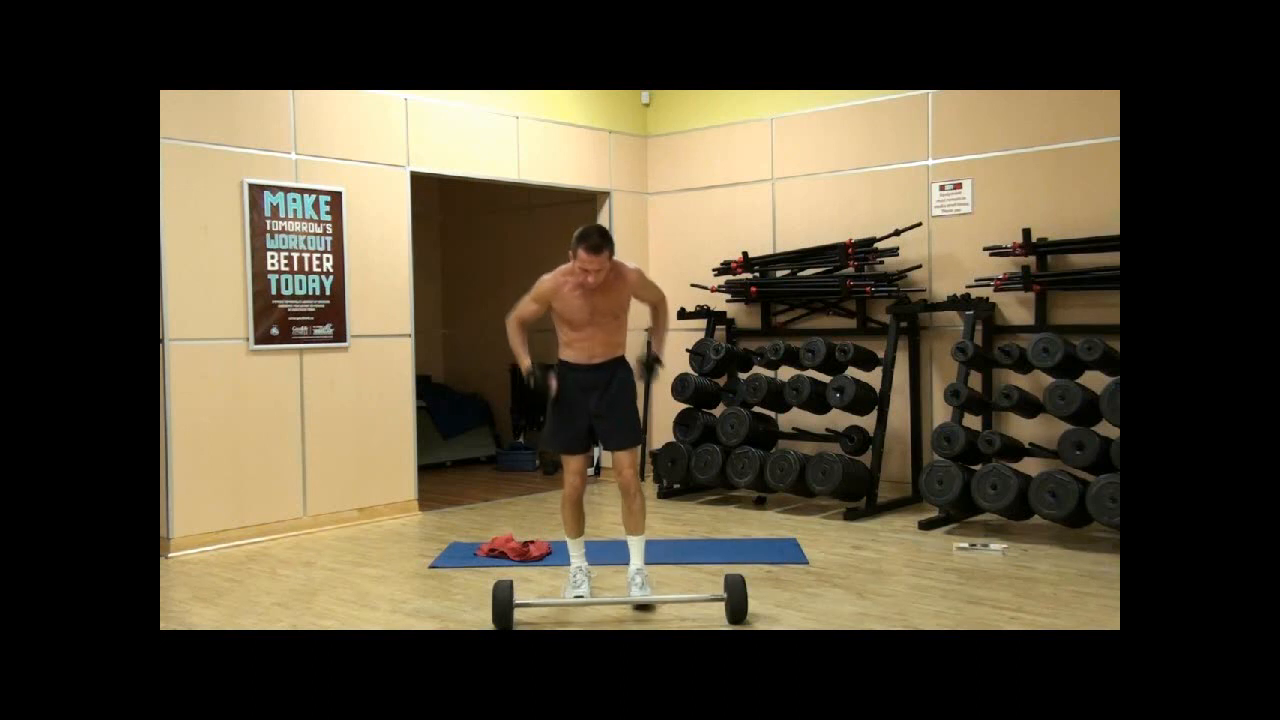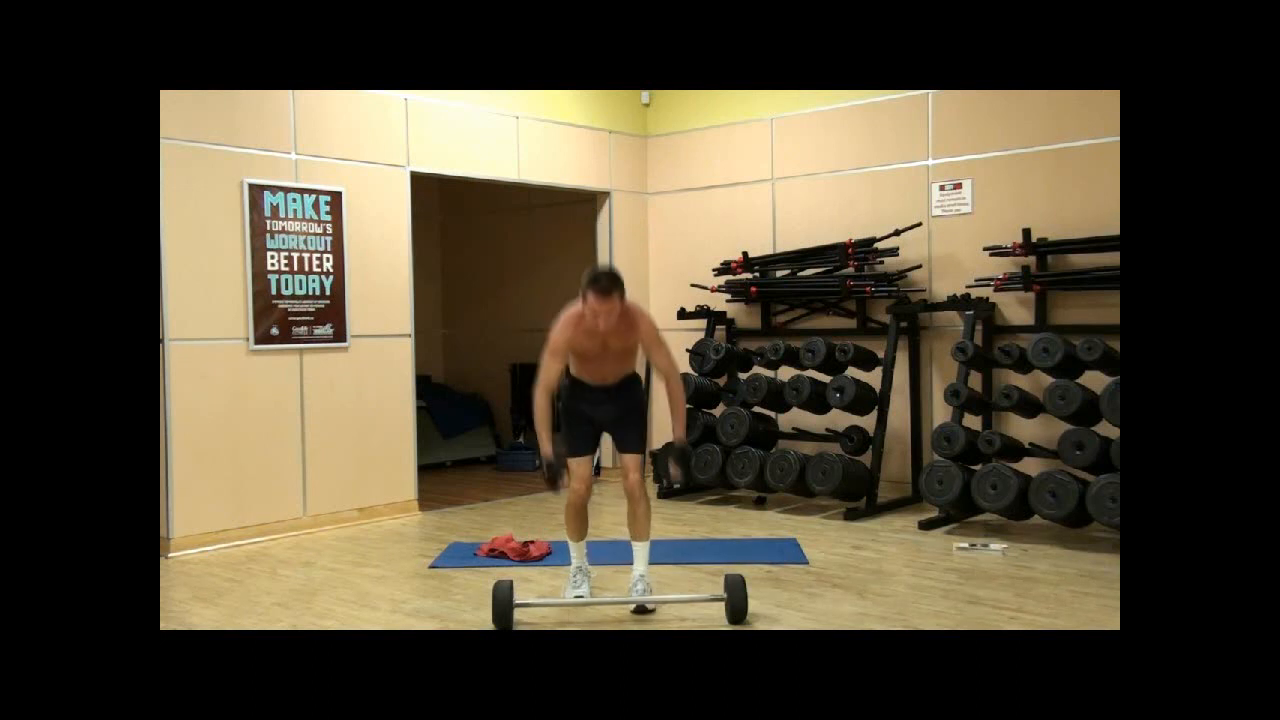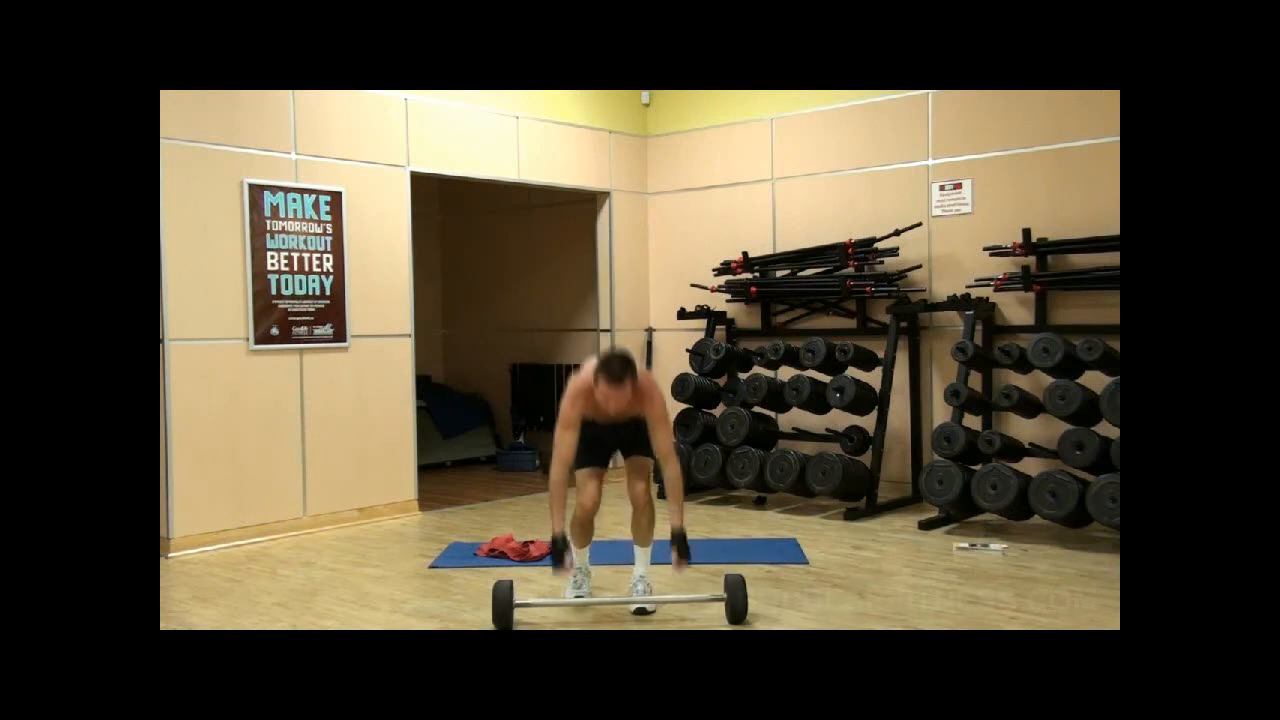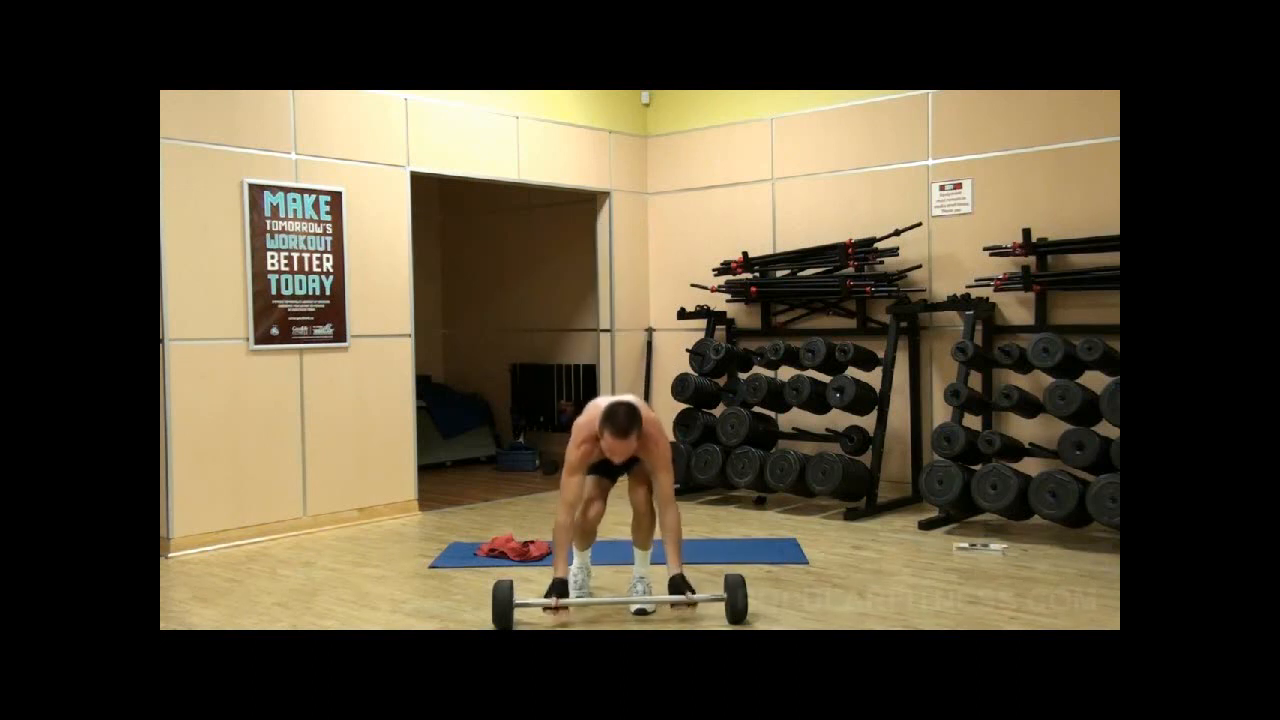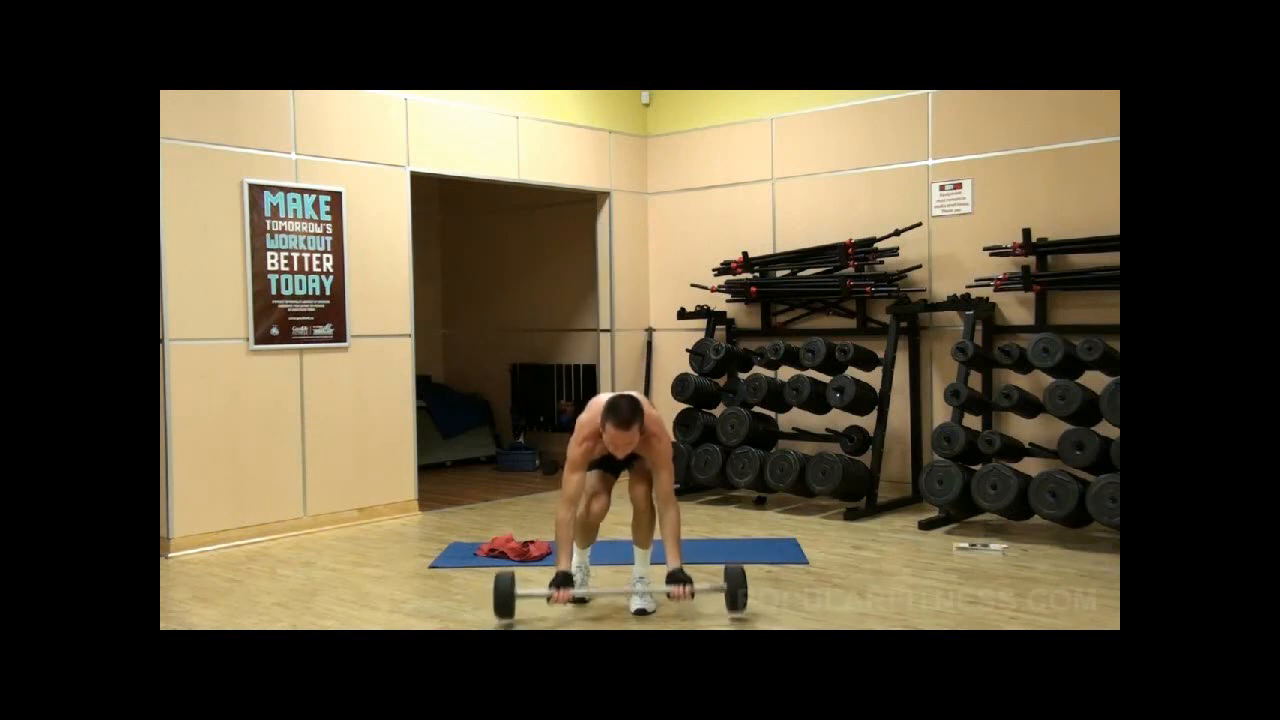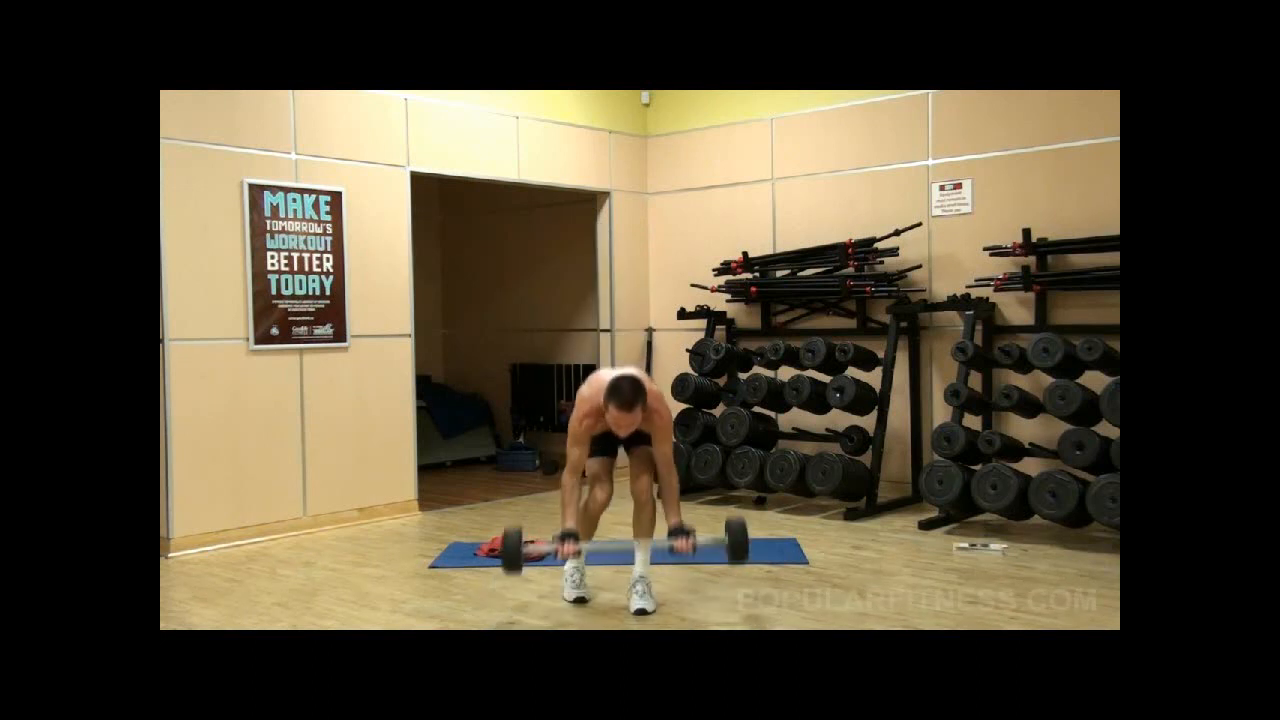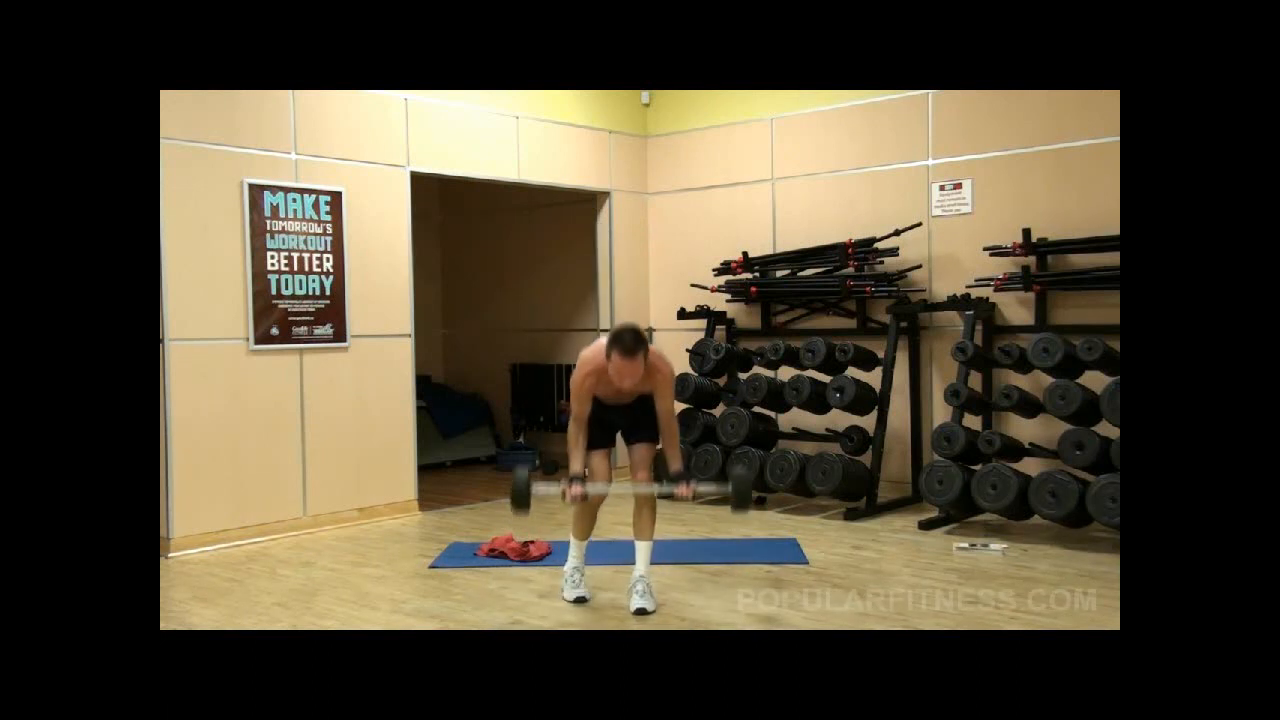
dt=0.2s
person 1, frame 1
left shoulder: (629, 278)
right shoulder: (552, 285)
left elbow: (659, 302)
right elbow: (514, 321)
left wrist: (655, 353)
right wrist: (528, 368)
left hip: (615, 377)
right hip: (569, 379)
left knee: (628, 477)
right knee: (573, 482)
left ankle: (637, 570)
right ankle: (578, 567)
person 1, frame 2
left shoulder: (639, 322)
right shoulder: (567, 325)
left elbow: (671, 376)
right elbow: (543, 389)
left wrist: (680, 439)
right wrist: (547, 452)
left hip: (626, 391)
right hip: (581, 394)
left knee: (633, 482)
right knee: (579, 487)
left ankle: (640, 574)
right ankle: (578, 568)
person 1, frame 3
left shoulder: (648, 392)
right shoulder: (577, 393)
left elbow: (669, 460)
right elbow: (560, 465)
left wrist: (678, 529)
right wrist: (558, 535)
left hip: (636, 423)
right hip: (591, 425)
left knee: (641, 492)
right knee: (587, 501)
left ankle: (640, 577)
right ankle: (579, 567)
person 1, frame 4
left shoulder: (654, 439)
right shoulder: (583, 440)
left elbow: (667, 506)
right elbow: (566, 510)
left wrist: (676, 574)
right wrist: (559, 576)
left hip: (641, 453)
right hip: (595, 455)
left knee: (642, 499)
right knee: (591, 509)
left ankle: (641, 576)
right ankle: (579, 567)
person 1, frame 5
left shoulder: (657, 437)
right shoulder: (585, 436)
left elbow: (667, 504)
right elbow: (567, 505)
left wrist: (675, 569)
right wrist: (562, 571)
left hip: (642, 453)
right hip: (599, 454)
left knee: (642, 496)
right knee: (596, 505)
left ankle: (641, 577)
right ankle: (579, 566)
person 1, frame 6
left shoulder: (658, 410)
right shoulder: (586, 409)
left elbow: (666, 469)
right elbow: (572, 472)
left wrist: (676, 525)
right wrist: (568, 530)
left hip: (644, 429)
right hip: (598, 430)
left knee: (643, 489)
right knee: (600, 494)
left ankle: (641, 577)
right ankle: (575, 567)
person 1, frame 7
left shoulder: (661, 368)
right shoulder: (587, 368)
left elbow: (667, 420)
right elbow: (578, 422)
left wrist: (677, 471)
right wrist: (576, 474)
left hip: (641, 407)
right hip: (597, 406)
left knee: (643, 482)
right knee: (597, 487)
left ankle: (641, 577)
right ankle: (575, 564)
